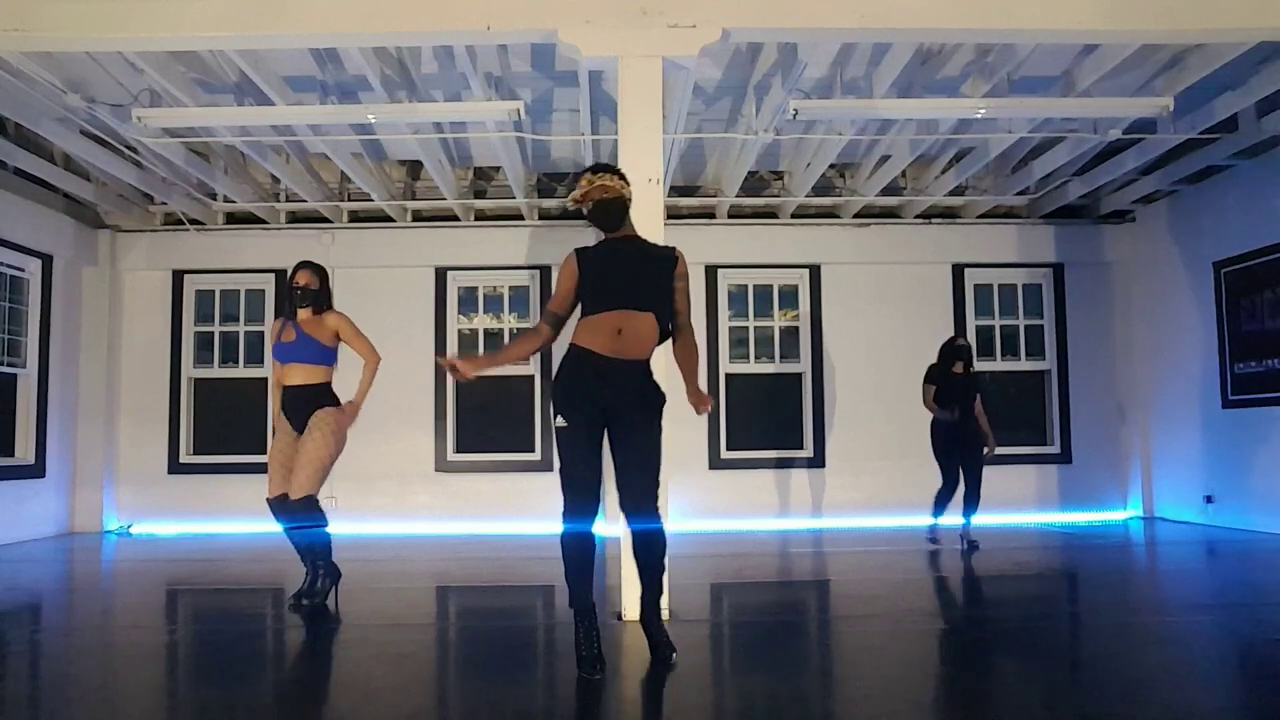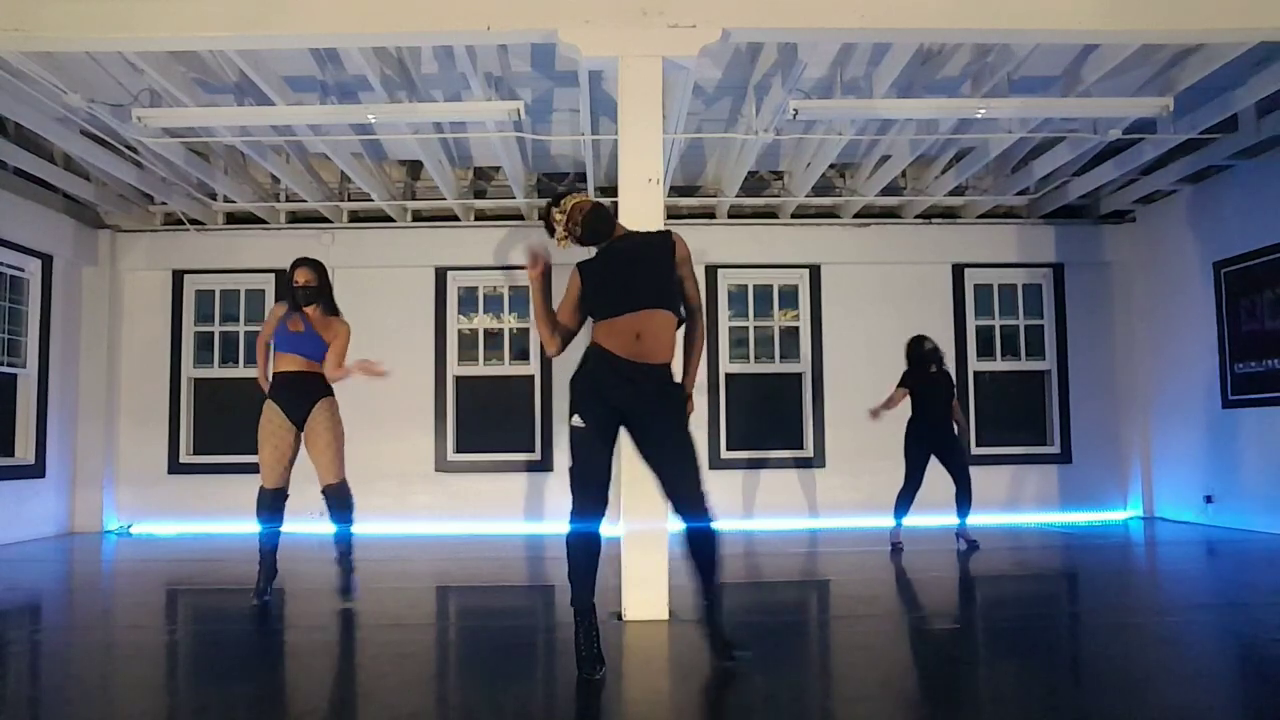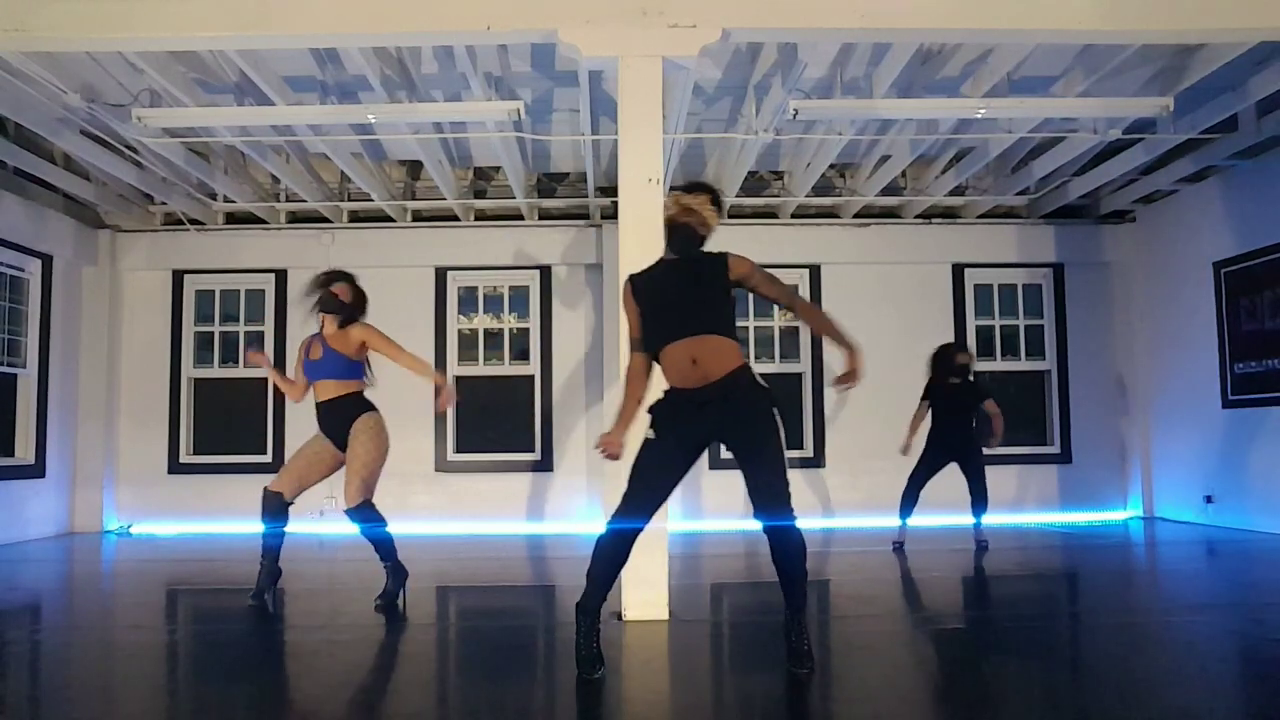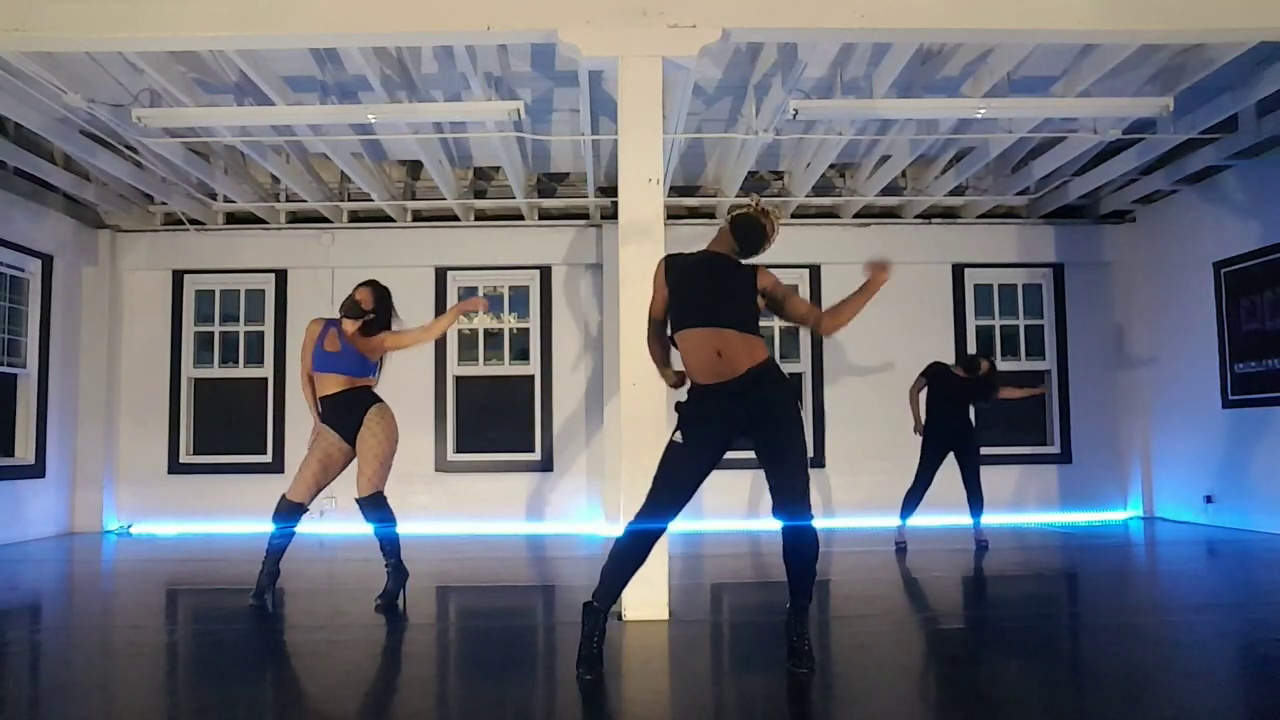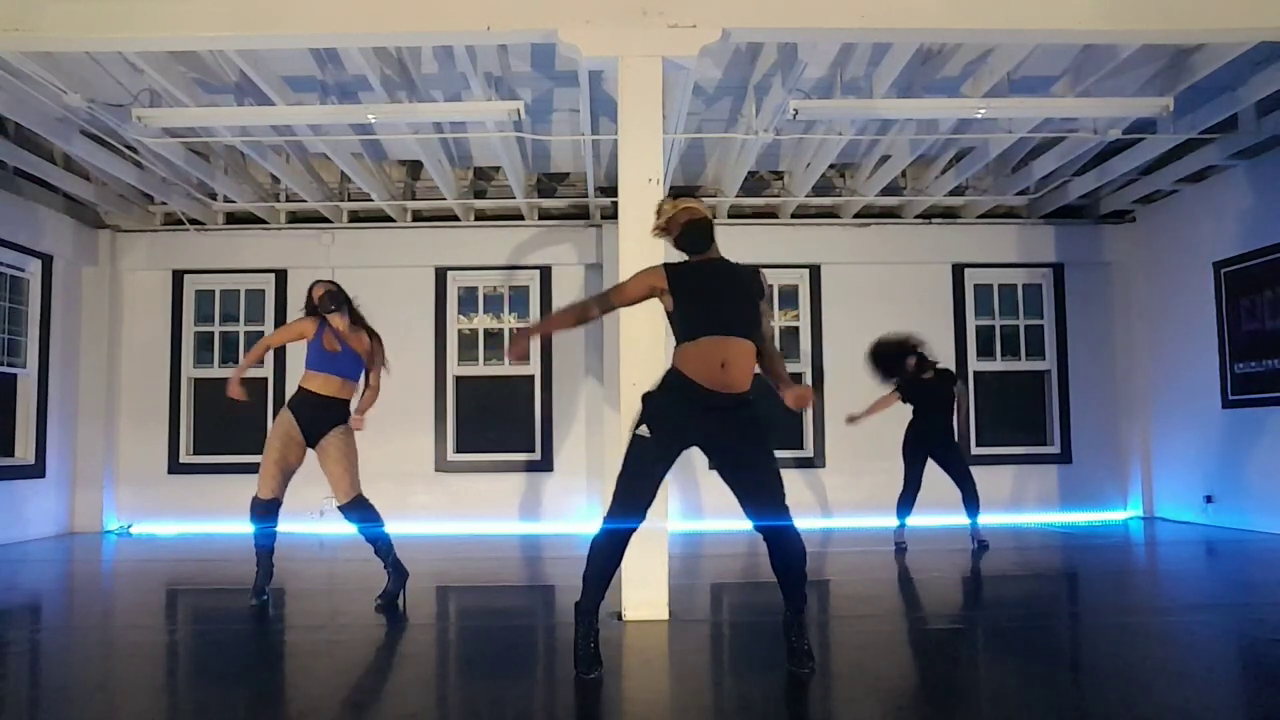
dt=0.5s
person 1, frame 1
left shoulder: (670, 260)
right shoulder: (580, 261)
left elbow: (682, 330)
right elbow: (544, 332)
left wrist: (692, 385)
right wrist: (483, 362)
left hip: (636, 386)
right hip: (579, 380)
left knee: (640, 507)
right knee: (580, 507)
left ankle: (652, 618)
right ankle: (584, 621)
person 1, frame 2
left shoulder: (668, 245)
right shoulder: (586, 272)
left elbow: (696, 313)
right elbow: (554, 344)
left wrist: (689, 384)
right wrist: (537, 283)
left hip: (656, 390)
right hip: (599, 383)
left knee: (693, 507)
right knee: (587, 509)
left ankle: (713, 617)
right ankle: (584, 623)
person 1, frame 3
left shoulder: (725, 267)
right shoulder: (637, 285)
left elbow: (794, 302)
right elbow: (640, 358)
left wrist: (846, 345)
right wrist: (623, 423)
left hip: (740, 398)
right hip: (680, 408)
left knee: (776, 514)
right knee: (630, 516)
left ankle: (795, 622)
right ankle: (588, 619)
person 1, frame 4
left shoulder: (757, 277)
right shoulder: (671, 267)
left elbow: (822, 323)
right elbow: (654, 327)
left wrist: (871, 284)
right wrist: (666, 370)
left hip: (765, 395)
right hip: (705, 404)
left knee: (796, 515)
right knee: (653, 517)
left ankle: (797, 626)
right ankle: (595, 617)
person 1, frame 5
left shoulder: (754, 279)
right shoulder: (666, 278)
left elbow: (766, 346)
right elbow: (595, 306)
left wrist: (785, 385)
right wrist: (535, 328)
left hip: (737, 412)
right hip: (675, 403)
left knee: (777, 520)
right knee: (624, 516)
left ankle: (797, 624)
right ankle: (587, 621)
person 2, frame 1
left shoulder: (332, 321)
right shoulder: (279, 326)
left elbow: (371, 356)
left wrist: (358, 402)
right wrist: (277, 417)
left hip: (323, 413)
right hip: (290, 418)
left knee: (301, 496)
right knee: (278, 498)
left ankle: (326, 572)
right ankle: (314, 570)
person 2, frame 2
left shoulder: (338, 326)
right shoulder: (281, 312)
left elbow: (332, 371)
right elbow: (263, 341)
left wrist: (355, 368)
right wrist: (264, 379)
left hip: (318, 402)
right hip: (279, 403)
left knee: (333, 483)
right knee: (272, 488)
left ankle: (344, 562)
right ankle: (266, 570)
person 2, frame 3
left shoulder: (359, 335)
right shoulder: (307, 344)
left elbow: (403, 357)
right elbow: (296, 391)
left wrist: (440, 382)
right wrist: (267, 366)
left hip: (361, 423)
right hip: (328, 434)
left knee: (356, 502)
right knee: (275, 493)
left ankle: (394, 572)
right ankle: (268, 573)
person 2, frame 4
left shoulder: (378, 340)
right shoulder: (317, 328)
left elbow: (430, 332)
right elbow: (307, 375)
left wrist: (461, 308)
right wrist: (316, 419)
left hip: (370, 415)
right hip: (334, 427)
left knee: (369, 495)
right knee: (295, 497)
left ankle: (395, 572)
right ankle: (268, 572)
person 2, frame 5
left shoulder: (368, 338)
right shoulder: (312, 326)
left elbow: (374, 384)
right elbow: (269, 342)
left wrist: (362, 410)
right wrist: (238, 373)
left hip: (335, 422)
right hip: (296, 415)
left knee: (350, 498)
right knee: (267, 494)
left ankle: (395, 570)
right ankle: (263, 574)
person 3, frame 1
left shoulder: (971, 378)
right shoulder: (937, 371)
left elbow: (978, 410)
right elbow: (928, 400)
left wrist: (988, 436)
right wrist: (942, 413)
left hip: (970, 435)
right hip: (945, 434)
left knee: (974, 483)
right knee: (950, 482)
left ankle: (966, 529)
right ankle: (934, 523)
person 3, frame 2
left shoulder: (944, 375)
right shoulder: (912, 375)
left elbow: (953, 404)
right elbow: (895, 397)
left wrist: (962, 427)
right wrist: (880, 408)
left hip: (945, 435)
right hip: (919, 435)
left knee: (964, 480)
right knee: (912, 484)
left ankle: (962, 528)
right ankle: (896, 529)
person 3, frame 3
left shoulder: (974, 388)
right shoulder: (936, 385)
left elbow: (995, 412)
right elbow: (921, 413)
left wrist: (997, 436)
right wrist: (909, 440)
left hip: (967, 446)
right hip: (938, 444)
left knee: (979, 489)
right knee: (914, 484)
left ankle: (978, 528)
right ankle: (902, 528)
person 3, frame 4
left shoulder: (974, 384)
right shoulder: (936, 369)
left elbow: (1003, 392)
right elbow: (914, 390)
left wrist: (1035, 391)
right wrist: (917, 420)
left hip: (965, 437)
right hip: (935, 436)
left knee: (973, 485)
right knee: (921, 483)
left ankle: (977, 528)
right ankle: (902, 526)
person 3, frame 5
left shoulder: (946, 375)
right shoulder: (909, 383)
left elbow: (959, 395)
right elbow: (886, 401)
left wrist: (962, 413)
right wrist: (860, 416)
left hip: (945, 440)
right hip: (917, 440)
left knee: (966, 483)
right knee: (911, 485)
left ankle: (975, 527)
right ankle: (901, 528)
